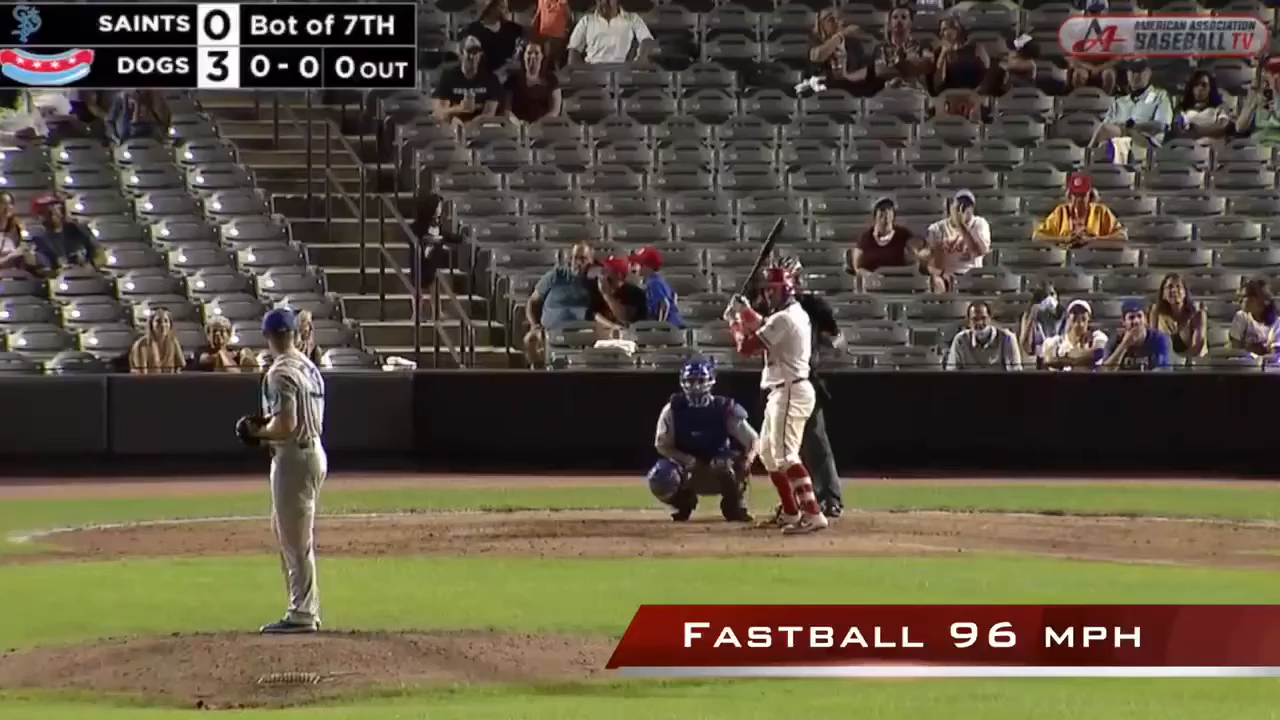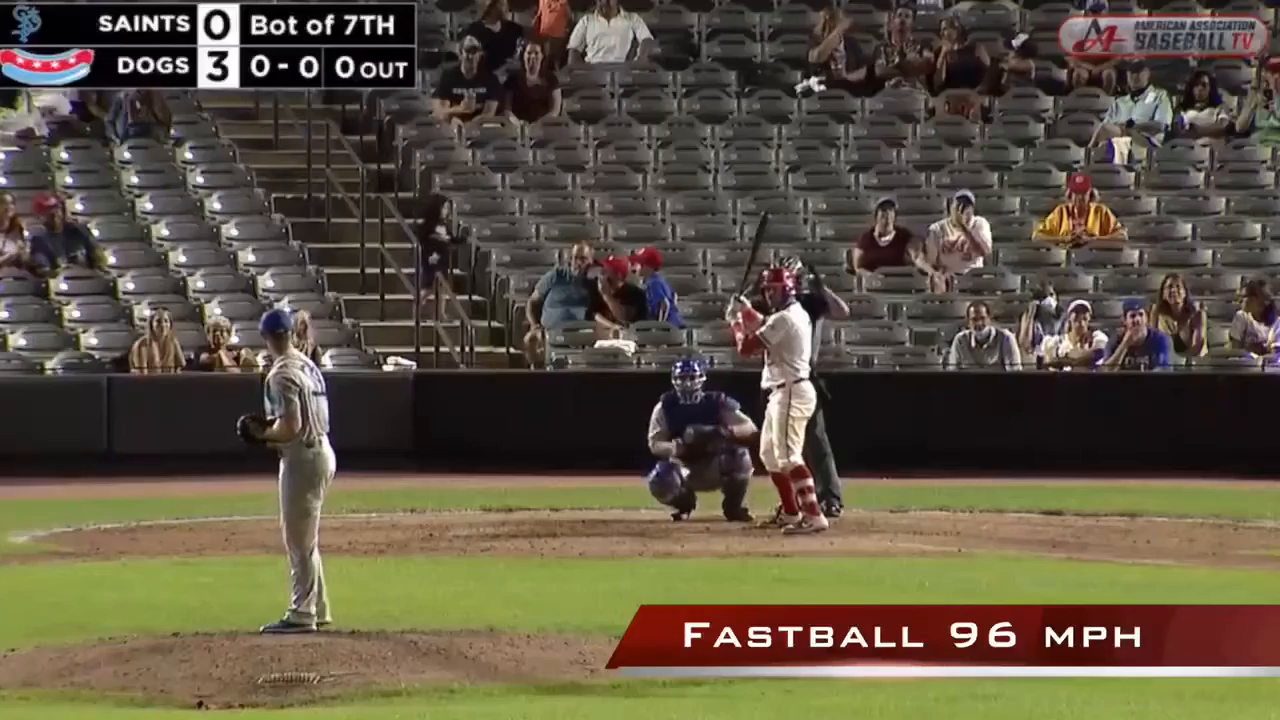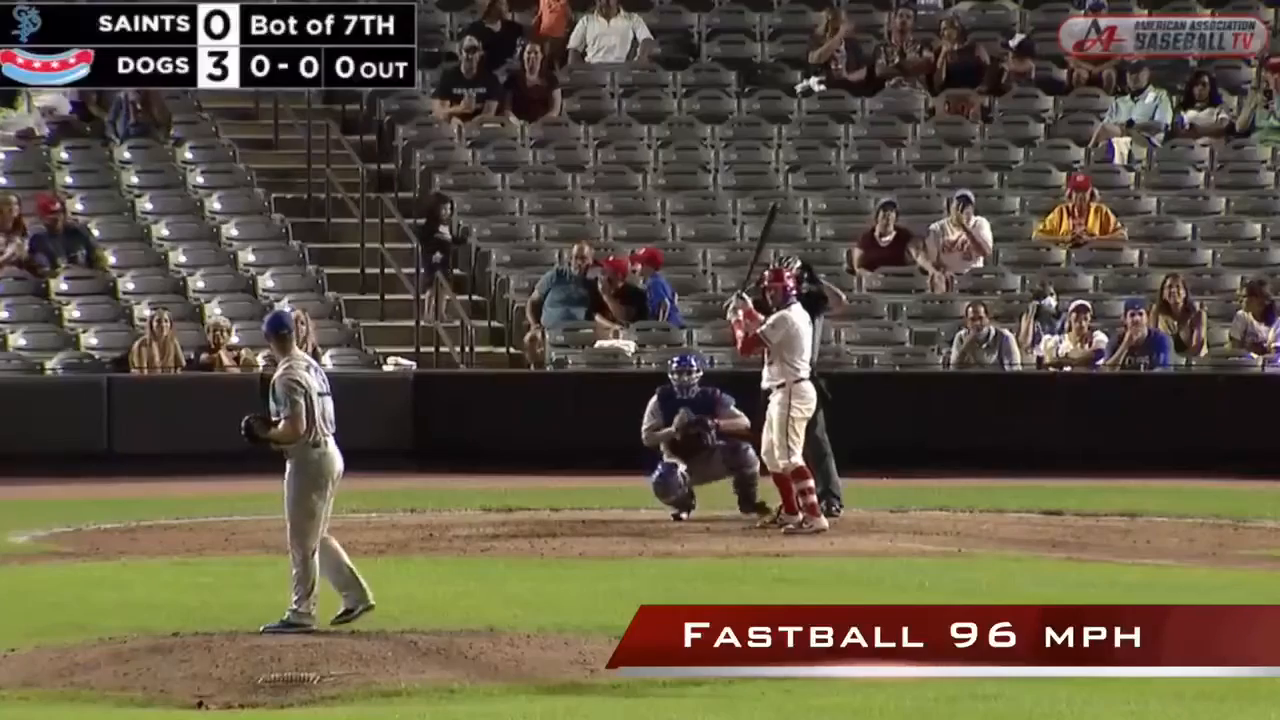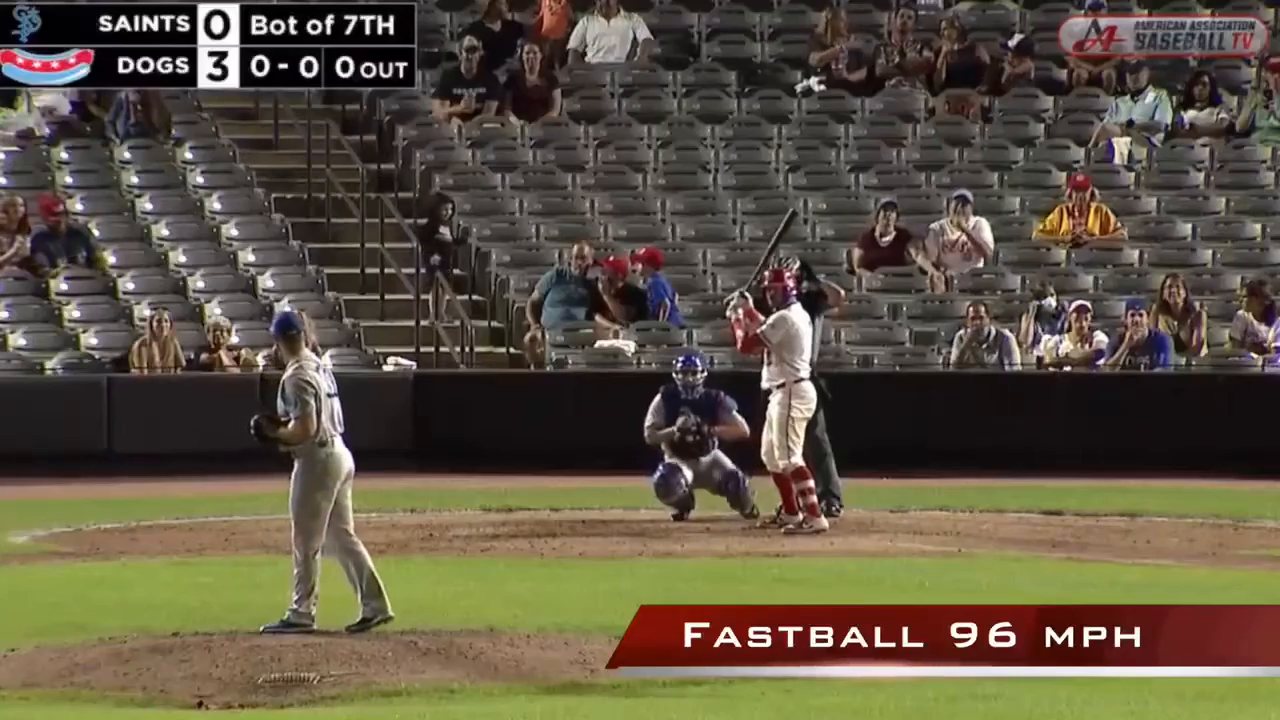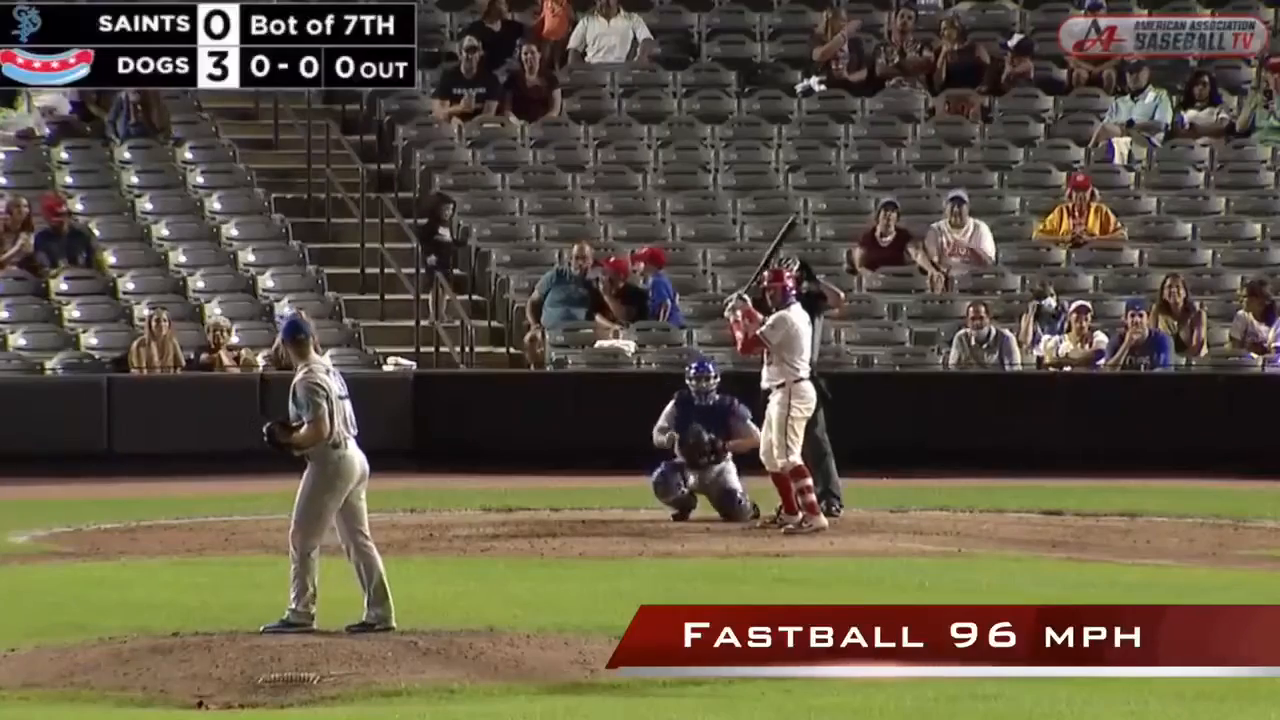
dt=0.2s
person 1, frame 1
left shoulder: (280, 372)
right shoulder: (310, 367)
left elbow: (285, 425)
left wrist: (259, 432)
right wrist: (268, 428)
left hip: (295, 458)
right hip: (312, 453)
left knee: (295, 540)
right knee: (289, 536)
left ankle: (302, 614)
right ankle: (306, 610)
person 1, frame 2
left shoulder: (281, 374)
right shoulder: (309, 366)
left elbow: (290, 427)
left wrist: (263, 433)
right wrist: (272, 428)
left hip: (303, 459)
right hip: (320, 453)
left knee: (299, 540)
right knee: (300, 537)
left ankle: (302, 614)
right ankle: (316, 607)
person 1, frame 3
left shoulder: (286, 376)
right shoulder: (312, 366)
left elbow: (295, 429)
left wrist: (267, 433)
right wrist: (276, 427)
left hip: (310, 460)
right hip: (329, 453)
left knee: (302, 541)
right knee: (317, 537)
left ankle: (301, 615)
right ankle: (356, 596)
person 1, frame 4
left shoulder: (296, 376)
right shoulder: (320, 367)
left elbow: (305, 428)
left wrist: (277, 433)
right wrist: (284, 428)
left hip: (317, 460)
right hip: (339, 455)
left knee: (306, 541)
right knee: (342, 536)
left ankle: (301, 615)
right ankle: (375, 605)
person 1, frame 5
left shoulder: (307, 379)
right shoulder: (329, 370)
left elbow: (319, 431)
left wrist: (289, 438)
right wrist: (295, 431)
left hip: (330, 463)
right hip: (353, 458)
left knee: (303, 539)
right knee: (358, 539)
left ankle: (301, 614)
right ankle: (380, 613)
person 2, frame 1
left shoulder: (784, 318)
right shoulder: (795, 314)
left elbow: (746, 347)
right elbow: (765, 330)
left wrist: (734, 321)
right wrist: (746, 311)
left hip: (790, 393)
right hip: (782, 393)
left knee: (784, 456)
right knee: (769, 454)
left ankle: (813, 515)
right ankle: (791, 513)
person 2, frame 2
left shoulder: (784, 318)
right shoulder: (796, 314)
left elbow: (746, 347)
right elbow: (766, 330)
left wrist: (736, 320)
right wrist: (747, 311)
left hip: (791, 393)
right hip: (783, 393)
left knee: (788, 456)
right knee: (770, 455)
left ankle: (814, 516)
right ankle: (791, 513)
person 2, frame 3
left shoulder: (785, 317)
right shoulder: (797, 314)
left elbow: (746, 346)
right elbow: (767, 330)
left wrist: (736, 318)
right wrist: (748, 311)
left hip: (791, 394)
right hip: (783, 394)
left knee: (789, 457)
right knee: (771, 455)
left ankle: (815, 517)
right ankle: (791, 513)
person 2, frame 4
left shoulder: (784, 317)
right shoulder: (797, 314)
left elbow: (746, 345)
right elbow: (766, 332)
left wrist: (736, 317)
right wrist: (748, 310)
left hip: (791, 394)
right hip: (783, 394)
left knee: (789, 457)
right knee: (771, 456)
left ankle: (815, 518)
right ankle: (791, 513)
person 2, frame 5
left shoulder: (784, 317)
right shoulder: (797, 314)
left elbow: (746, 346)
right elbow: (766, 330)
left wrist: (735, 318)
right wrist: (747, 310)
left hip: (791, 393)
right hip: (783, 393)
left knee: (787, 457)
right knee: (770, 455)
left ankle: (814, 516)
right ankle: (791, 513)
person 3, frame 1
left shoulder: (724, 408)
right shoulder: (673, 409)
left elbow: (753, 440)
right elbow: (662, 445)
left wrist: (747, 461)
right wrist: (689, 461)
left hip: (718, 472)
right hip: (686, 469)
left knee: (735, 466)
right knee: (658, 479)
left ankle: (732, 507)
right ankle: (684, 503)
person 3, frame 2
left shoulder: (716, 402)
right shoulder: (665, 407)
left elbow: (750, 428)
right elbow: (655, 445)
left wrist: (726, 431)
right wrist: (675, 446)
left hip: (714, 467)
right hip: (683, 466)
left knee: (739, 457)
right knee: (658, 481)
left ankle: (733, 507)
right ankle: (684, 504)
person 3, frame 3
left shoulder: (711, 397)
right shoulder: (661, 400)
left elbow: (744, 424)
right elbow: (647, 438)
left wrist: (713, 424)
right wrist: (673, 429)
left hip: (710, 458)
right hip: (679, 461)
left knee: (744, 454)
right knee: (662, 484)
left ankle: (748, 500)
right ankle: (684, 503)
person 3, frame 4
left shoulder: (715, 399)
right shoulder: (665, 399)
left elbow: (743, 430)
right elbow: (649, 436)
left wrist: (710, 430)
right wrist: (675, 430)
left hip: (709, 459)
right hip: (679, 461)
left knee: (737, 486)
right knee: (664, 485)
left ankle: (746, 507)
right ankle: (683, 503)
person 3, frame 5
left shoulder: (728, 406)
right shoulder: (678, 405)
left elbow: (755, 439)
right elbow: (657, 437)
left wrist: (722, 446)
right wrist: (669, 439)
left hip: (718, 467)
right hip: (687, 466)
left knee: (737, 512)
right knee: (662, 482)
left ankle: (746, 508)
right ankle: (684, 504)
